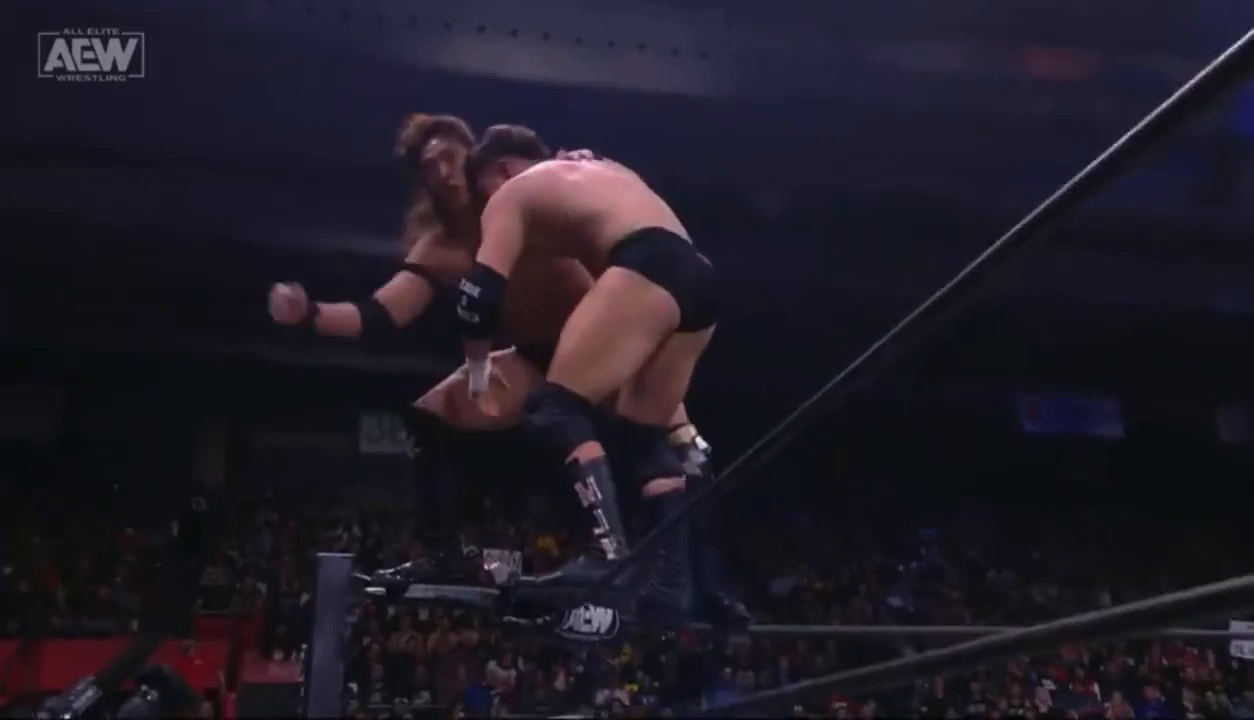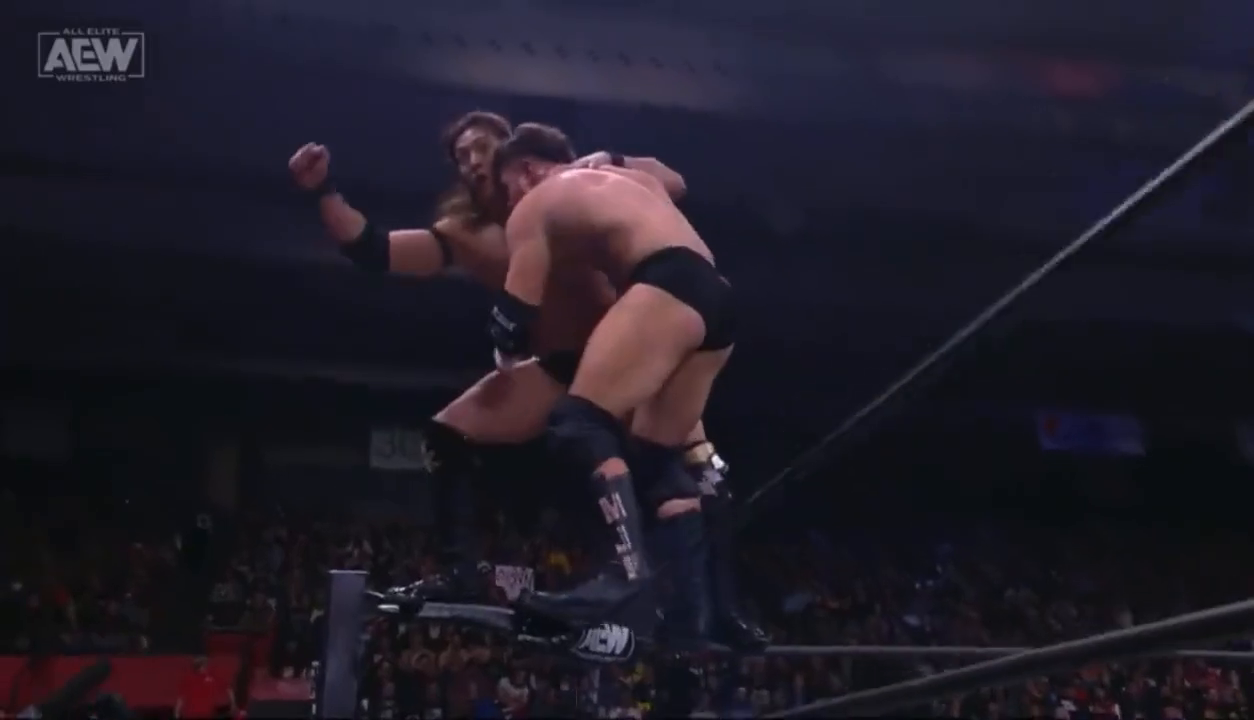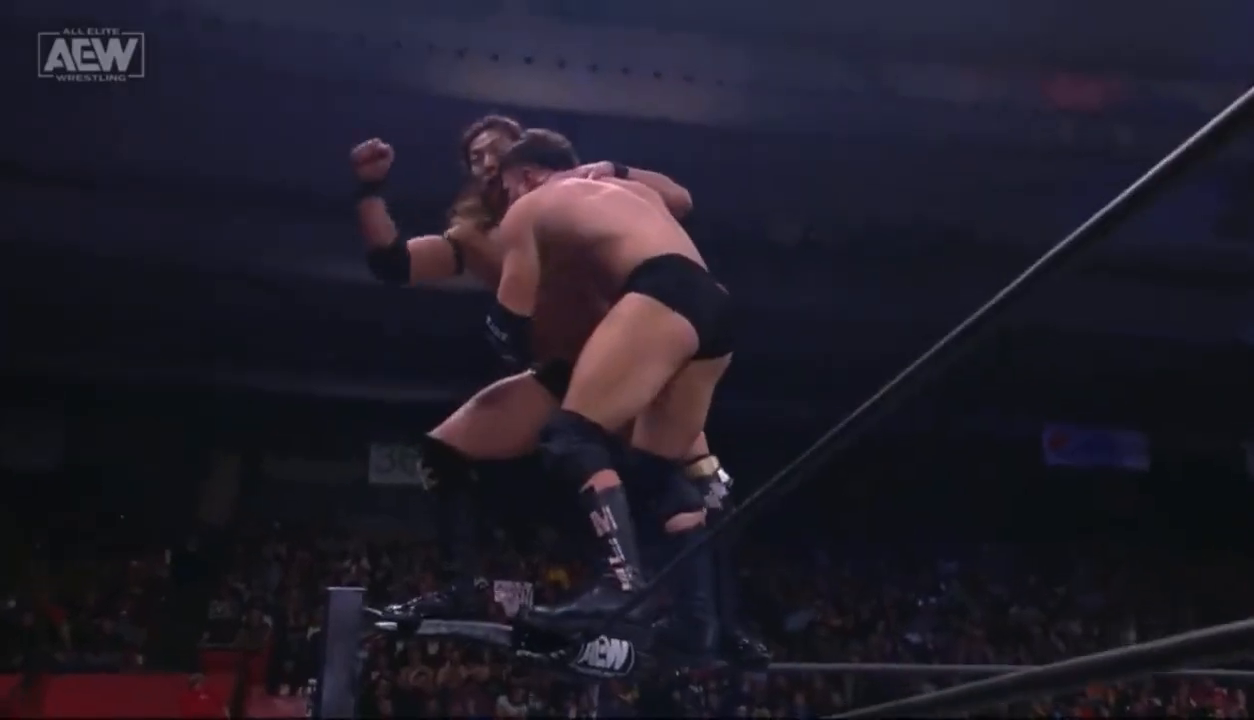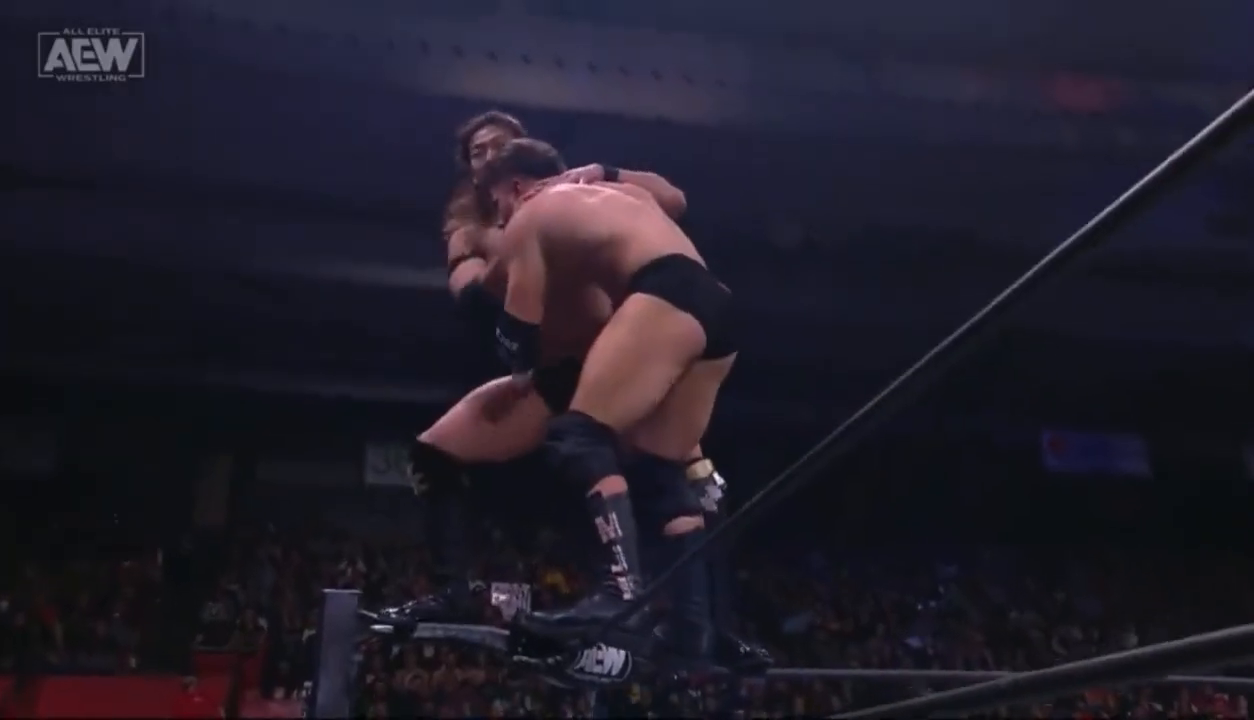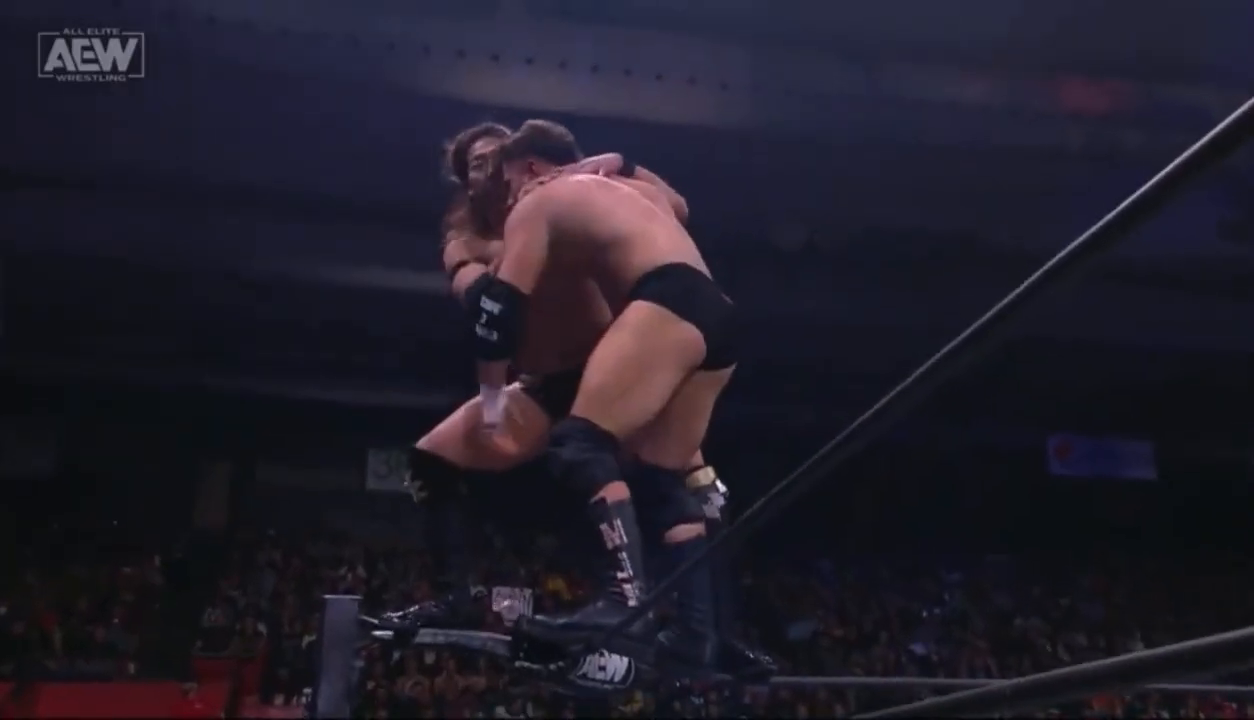
dt=0.3s
person 1, frame 1
right shoulder: (440, 248)
right elbow: (376, 317)
left wrist: (589, 163)
right wrist: (310, 312)
right hip: (538, 357)
left knee: (683, 449)
right knee: (429, 420)
left ankle: (705, 586)
right ankle: (445, 555)
person 1, frame 2
right shoulder: (467, 235)
left elbow: (672, 184)
right elbow: (373, 251)
left wrist: (612, 162)
right wrist: (322, 189)
right hip: (558, 365)
left knee: (695, 469)
right knee: (445, 437)
left ankle: (722, 609)
right ankle: (463, 571)
person 1, frame 3
right shoulder: (476, 239)
left elbow: (680, 201)
right elbow: (392, 264)
left wrist: (613, 171)
right wrist: (371, 188)
right hip: (555, 377)
left knee: (700, 481)
right knee: (443, 451)
left ankle: (723, 625)
right ankle: (460, 588)
person 1, frame 4
right shoulder: (470, 236)
left elbow: (673, 201)
right elbow: (475, 307)
left wrist: (603, 173)
right hip: (542, 379)
left knee: (687, 485)
right knee: (431, 455)
left ankle: (714, 629)
right ankle: (453, 591)
person 1, frame 5
right shoulder: (467, 245)
left elbow: (675, 211)
left wrist: (619, 165)
right hip: (542, 391)
left knee: (690, 492)
right knee: (430, 461)
left ankle: (720, 637)
right ankle: (456, 597)
person 2, frame 1
left shoulder: (512, 195)
right shoulder: (604, 171)
left elbow: (481, 292)
left wrist: (478, 378)
left hip: (648, 268)
right hip: (698, 278)
left knee: (555, 409)
right knee: (646, 437)
left ankle: (611, 559)
right ankle: (672, 583)
person 2, frame 2
left shoulder: (535, 206)
right shoulder: (631, 179)
left elbow: (516, 319)
left wrist: (504, 357)
left hip: (670, 288)
right hip: (715, 300)
left knee: (577, 423)
right knee: (656, 459)
left ankle: (631, 576)
person 2, frame 3
left shoulder: (527, 212)
right shoulder: (629, 189)
left elbow: (509, 331)
left wrist: (516, 348)
left hip: (664, 296)
right hip: (714, 307)
left knee: (571, 437)
right knee: (659, 471)
left ankle: (624, 587)
right ankle: (692, 616)
person 2, frame 4
left shoulder: (527, 222)
right shoulder: (618, 193)
left elbow: (520, 335)
left wrist: (524, 374)
left hip: (669, 297)
right hip: (715, 307)
left knee: (577, 439)
right knee: (662, 473)
left ankle: (623, 595)
right ankle: (691, 622)
person 2, frame 5
left shoulder: (538, 206)
right shoulder: (628, 191)
left elbow: (501, 308)
left wrist: (491, 405)
left hip: (669, 305)
right hip: (716, 316)
left knee: (579, 445)
right knee: (662, 479)
left ankle: (627, 603)
right ankle: (694, 631)
